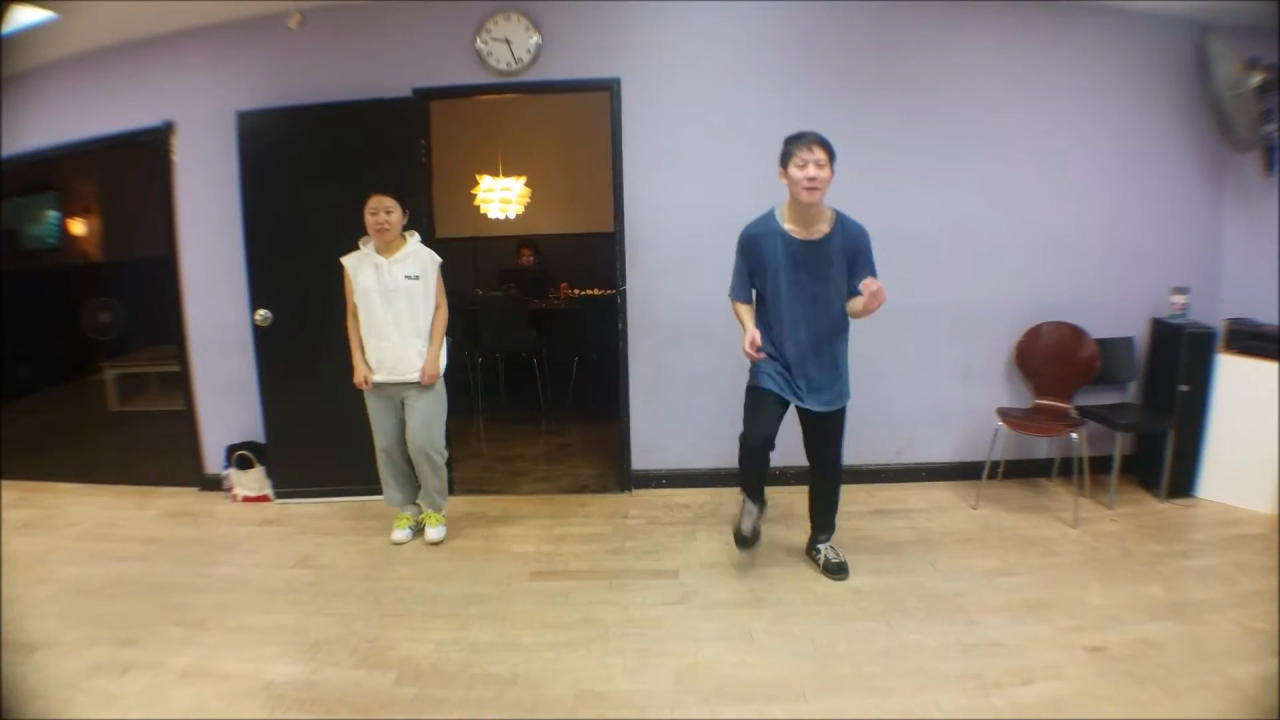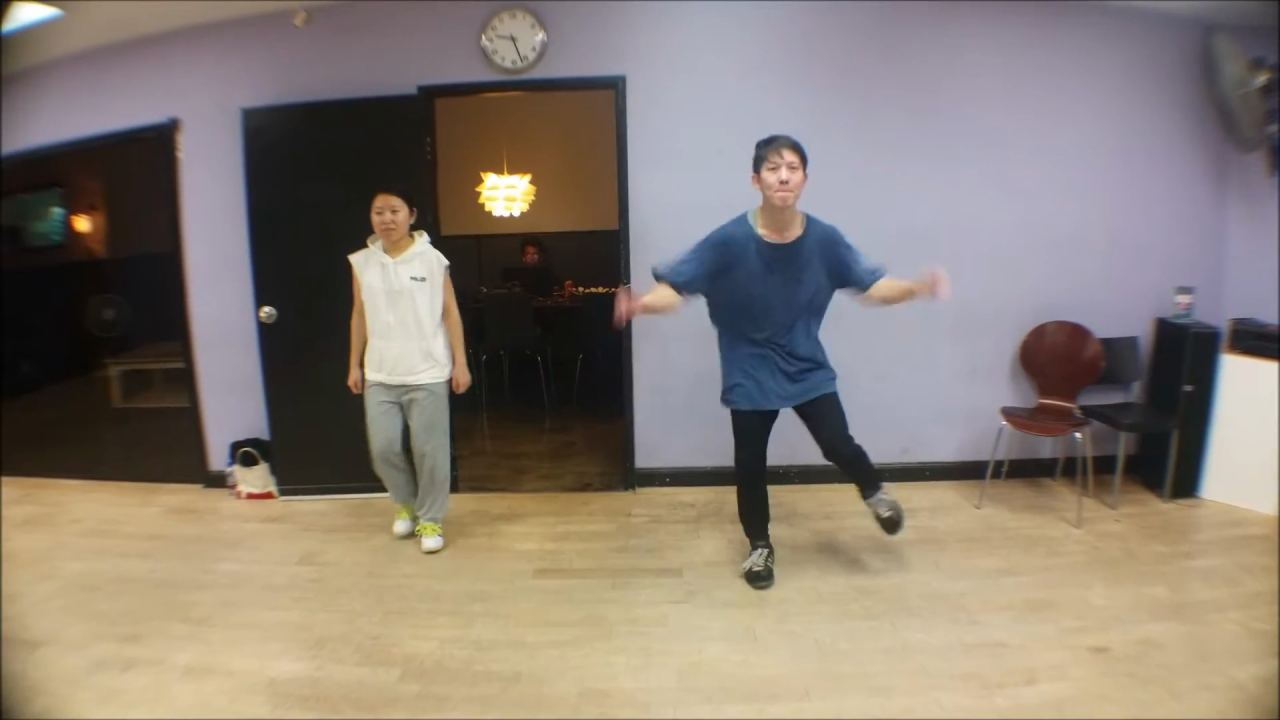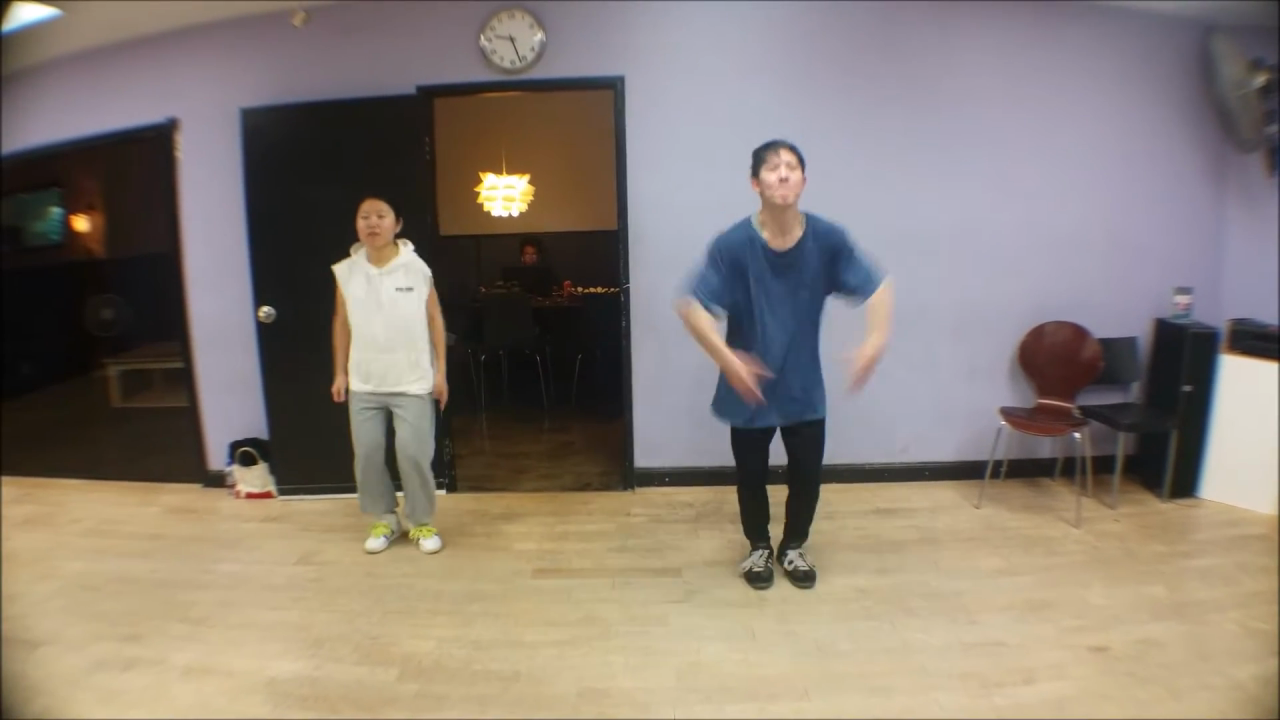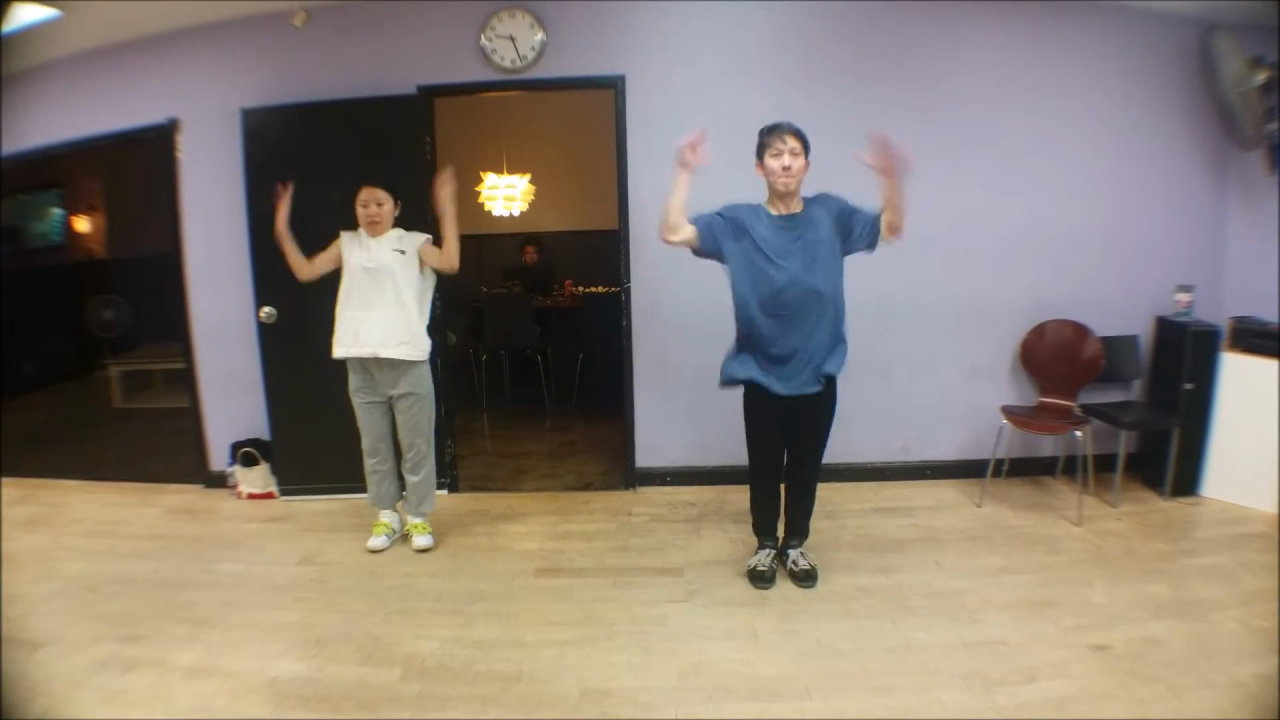
dt=0.4s
person 1, frame 1
left shoulder: (852, 236)
right shoulder: (757, 235)
left elbow: (854, 305)
right elbow: (741, 294)
left wrist: (870, 303)
right wrist: (749, 328)
left hip: (826, 372)
right hip: (772, 366)
left knee: (826, 462)
right knee: (755, 442)
left ankle: (821, 540)
right ankle: (753, 501)
person 1, frame 2
left shoulder: (825, 239)
right shoulder: (729, 240)
left elbow: (870, 288)
right elbow: (673, 287)
left wrist: (913, 289)
right wrist: (643, 304)
left hip: (808, 370)
right hip: (750, 375)
left knee: (840, 447)
right knee: (750, 466)
left ankle: (874, 493)
right ankle: (760, 546)
person 1, frame 3
left shoulder: (828, 238)
right shoulder: (733, 244)
left elbow: (877, 288)
right elbow: (693, 307)
left wrist: (876, 339)
right wrist: (727, 359)
left hip: (803, 389)
right hip: (750, 388)
left knee: (806, 475)
right knee: (751, 473)
left ankle: (793, 546)
right ankle: (759, 547)
person 1, frame 4
left shoulder: (830, 213)
right shoulder: (737, 221)
left elbow: (890, 227)
right elbow: (673, 234)
left wrist: (891, 179)
right wrist: (685, 172)
left hip: (817, 372)
right hip: (761, 371)
left knee: (805, 465)
right knee: (764, 465)
left ankle: (795, 544)
right ankle: (765, 544)
person 2, frame 1
left shoulder: (425, 258)
right shoulder: (354, 264)
left elbow: (441, 309)
right elbow: (353, 317)
left wrist: (434, 356)
right wrist: (358, 362)
left hip: (421, 370)
right hip: (378, 373)
left knee: (425, 443)
right knee: (388, 447)
left ankle: (433, 509)
right ankle: (405, 510)
person 2, frame 2
left shoulder: (431, 259)
right shoulder: (362, 263)
left elbow: (450, 312)
right elbow: (359, 316)
left wrist: (460, 363)
right wrist: (355, 365)
left hip: (428, 373)
right hip: (380, 375)
left knee: (429, 450)
right knee: (383, 449)
left ankle: (431, 520)
right ankle: (405, 505)
person 2, frame 3
left shoulder: (415, 269)
right shoulder: (346, 272)
left elbow: (434, 320)
right elbow: (342, 323)
left wrist: (440, 372)
right wrist: (340, 373)
left hip: (411, 383)
right hip: (364, 384)
left knee: (413, 454)
right knee: (367, 456)
left ankle: (422, 522)
right ankle: (384, 520)
person 2, frame 4
left shoulder: (413, 243)
right shoulder: (346, 244)
left elbow: (449, 264)
right elbow: (304, 271)
left wrist: (448, 210)
right wrist: (282, 227)
left hip: (406, 360)
right hip: (362, 362)
left knee: (416, 443)
right knee: (374, 445)
left ankle: (417, 517)
right ankle: (387, 515)
